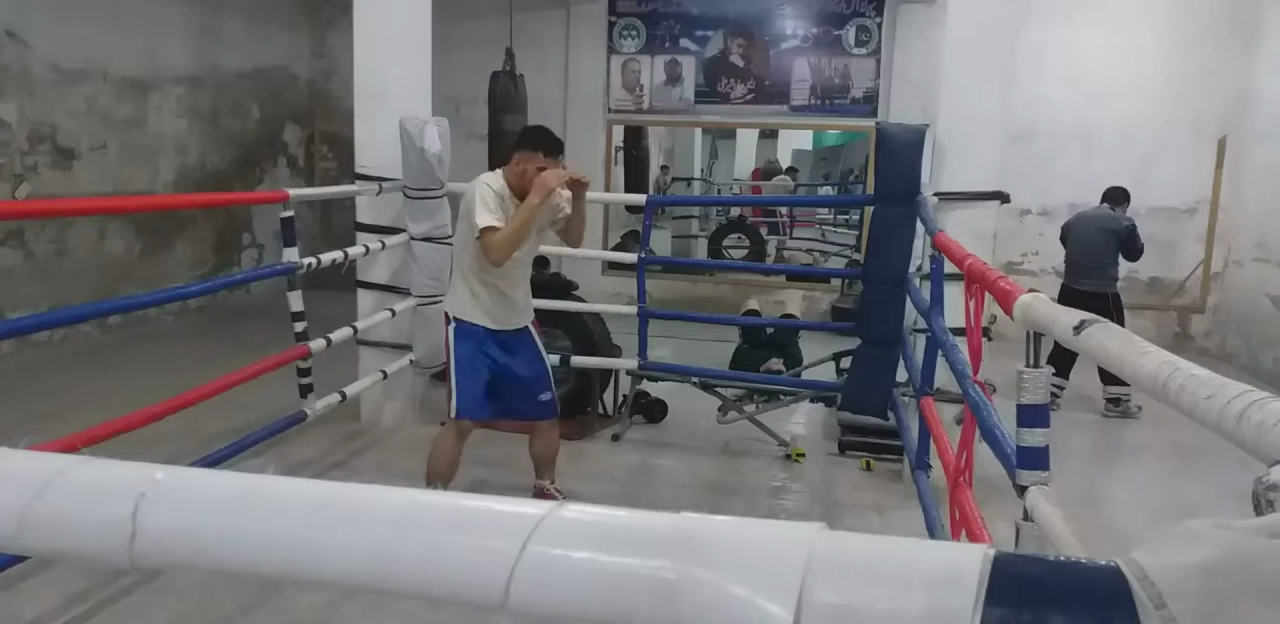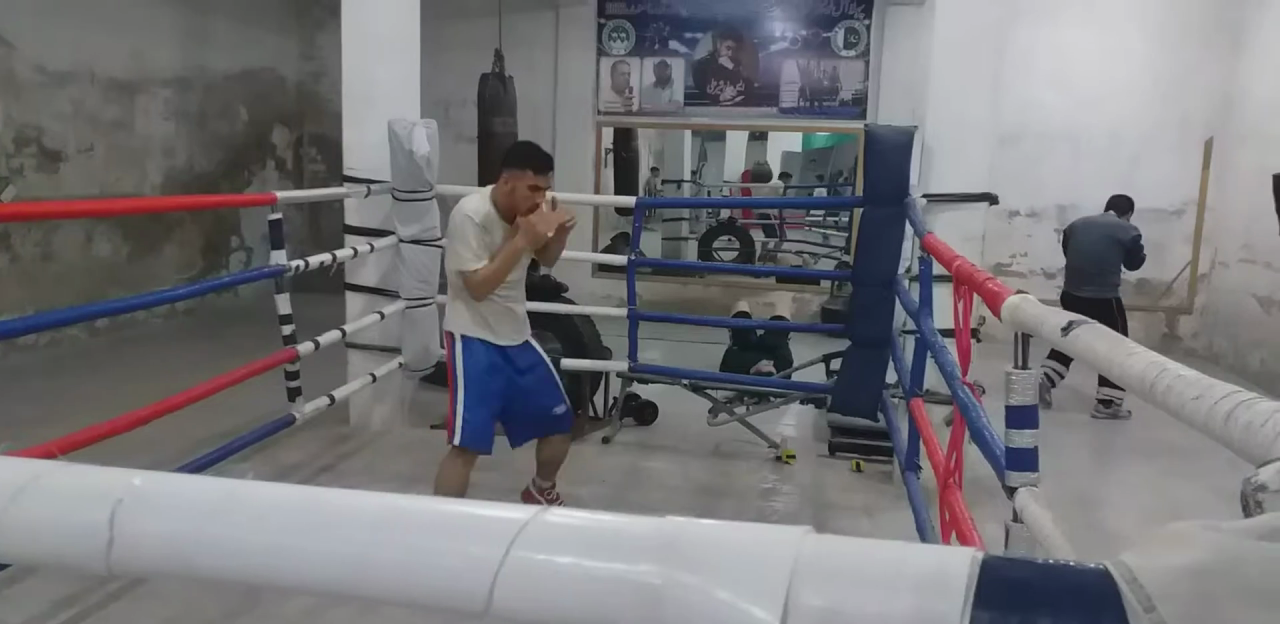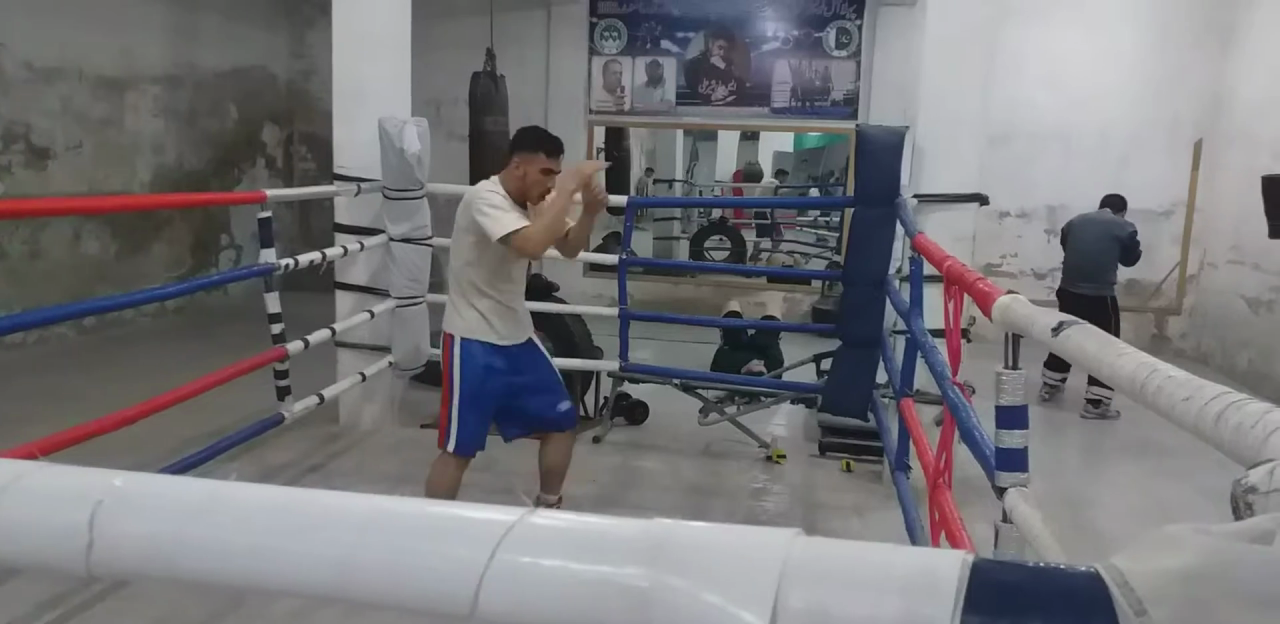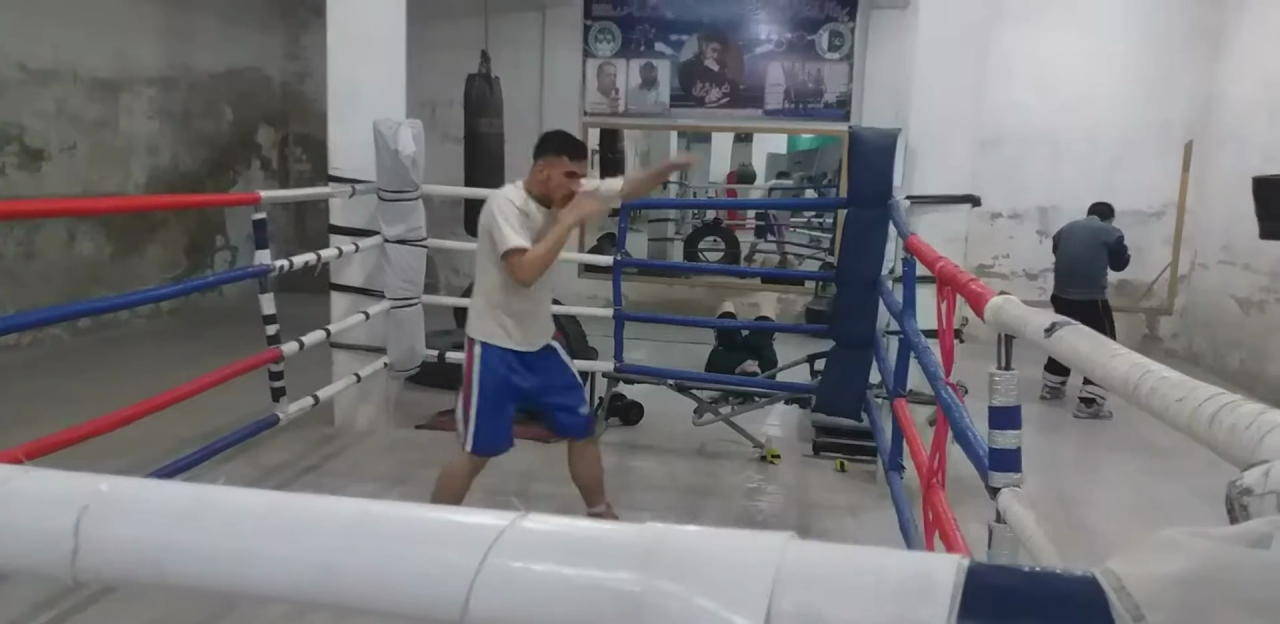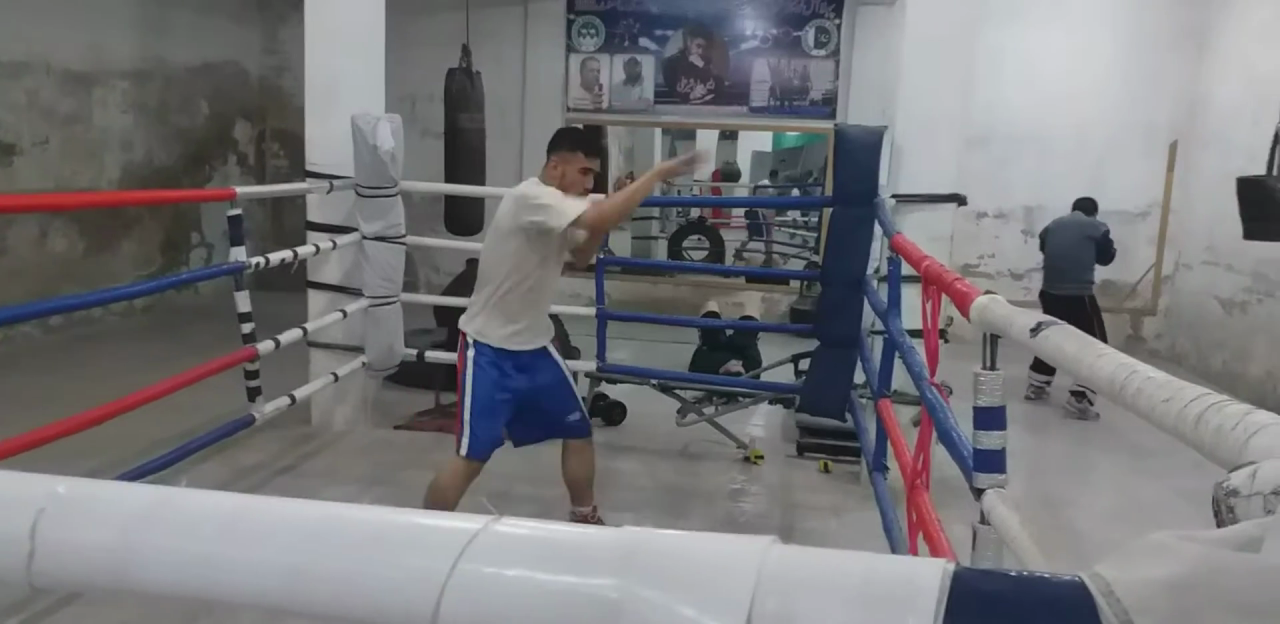
dt=0.2s
person 1, frame 1
left shoulder: (547, 193)
right shoulder: (484, 189)
left elbow: (574, 239)
right elbow: (497, 252)
left wrist: (577, 197)
right wrist: (537, 197)
left hip: (518, 324)
right hip: (472, 323)
left knee: (546, 414)
right knee: (463, 420)
left ankle: (545, 489)
person 1, frame 2
left shoulder: (531, 210)
right shoulder: (470, 214)
left elbow: (546, 259)
right elbow: (478, 287)
left wrist: (560, 233)
right wrist: (522, 240)
left hip: (517, 339)
right hip: (472, 340)
left knee: (560, 424)
right knee: (466, 447)
left ankle: (540, 492)
person 1, frame 3
left shoulder: (537, 197)
right shoulder: (484, 199)
left elbow: (569, 248)
right elbow: (531, 246)
left wrist: (590, 210)
right wrist: (569, 189)
left hip: (518, 337)
right hip: (473, 340)
left knee: (562, 423)
right knee: (459, 449)
left ankle: (548, 507)
person 1, frame 4
left shoulder: (573, 196)
right shoulder: (504, 204)
left elbow: (629, 188)
right elbow: (525, 272)
left wrist: (668, 167)
right wrist: (569, 221)
left hip: (539, 342)
right hip: (495, 346)
left knee: (582, 432)
right knee: (476, 453)
left ankle: (600, 518)
person 1, frame 5
left shoulder: (567, 201)
right shoulder: (531, 198)
left elbow: (580, 257)
right elbow: (603, 218)
left wrist: (594, 236)
right wrist: (660, 172)
left hip: (534, 343)
right hip: (489, 346)
left knee: (579, 433)
right knee: (472, 457)
left ankle: (585, 520)
person 2, frame 1
left shoulder: (1076, 219)
right shoulder: (1123, 223)
left elbow: (1066, 242)
right elbow: (1133, 254)
right wrist: (1132, 234)
left hip: (1070, 290)
right hip: (1102, 293)
left knee: (1065, 342)
left ankle: (1048, 392)
right ankle: (1117, 402)
person 2, frame 2
left shoulder: (1078, 224)
right shoulder: (1127, 231)
left elbow: (1067, 250)
right elbow: (1134, 263)
left hip: (1072, 294)
right hip: (1104, 299)
left ankle: (1044, 379)
right ankle: (1107, 403)
person 2, frame 3
left shoulder: (1076, 221)
right shoulder: (1124, 228)
left elbow: (1065, 245)
right elbow: (1131, 259)
left hip: (1069, 291)
right hip: (1100, 296)
left ankle: (1050, 385)
right ankle: (1096, 403)
person 2, frame 4
left shoulder: (1066, 229)
right shoulder: (1111, 234)
right elbow: (1120, 263)
left hip: (1061, 296)
right hip: (1092, 300)
left ankle: (1052, 386)
right ankle: (1088, 403)
person 2, frame 5
left shoulder: (1053, 225)
right shoulder: (1097, 228)
left elbow: (1044, 247)
right elbow: (1106, 257)
left hip: (1050, 293)
right hip: (1079, 296)
left ankle: (1037, 386)
right ankle: (1080, 398)
